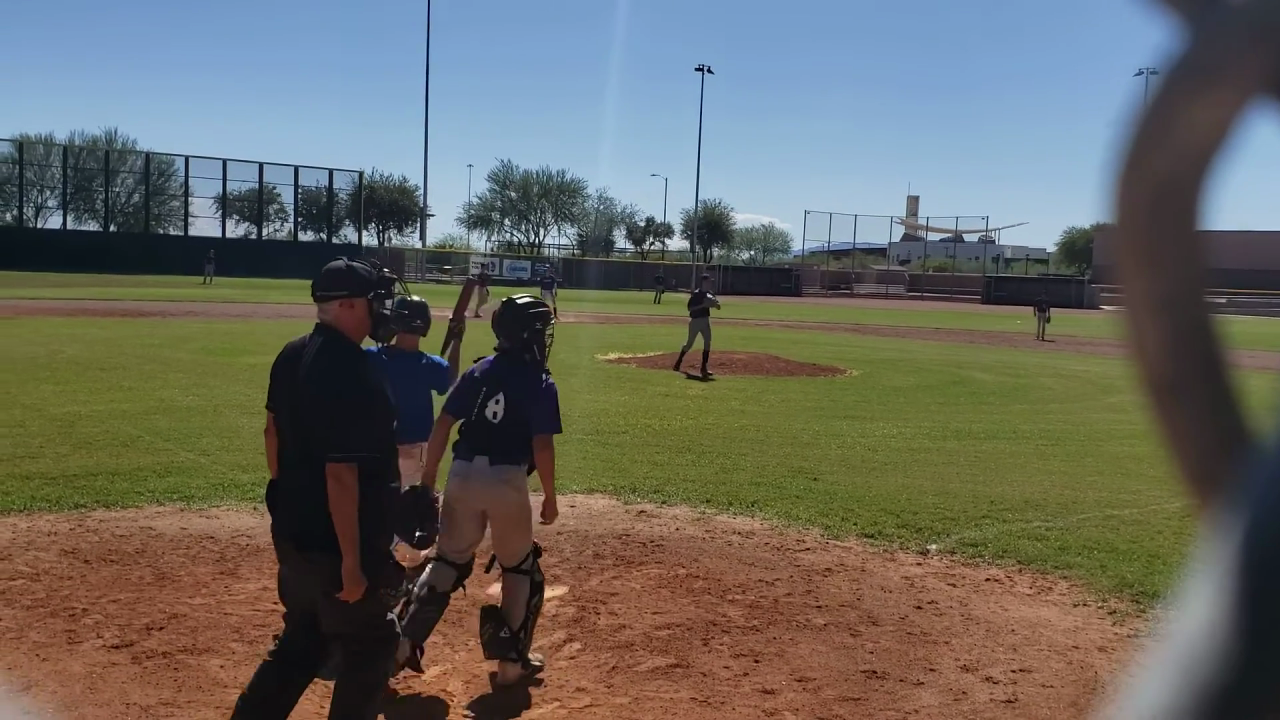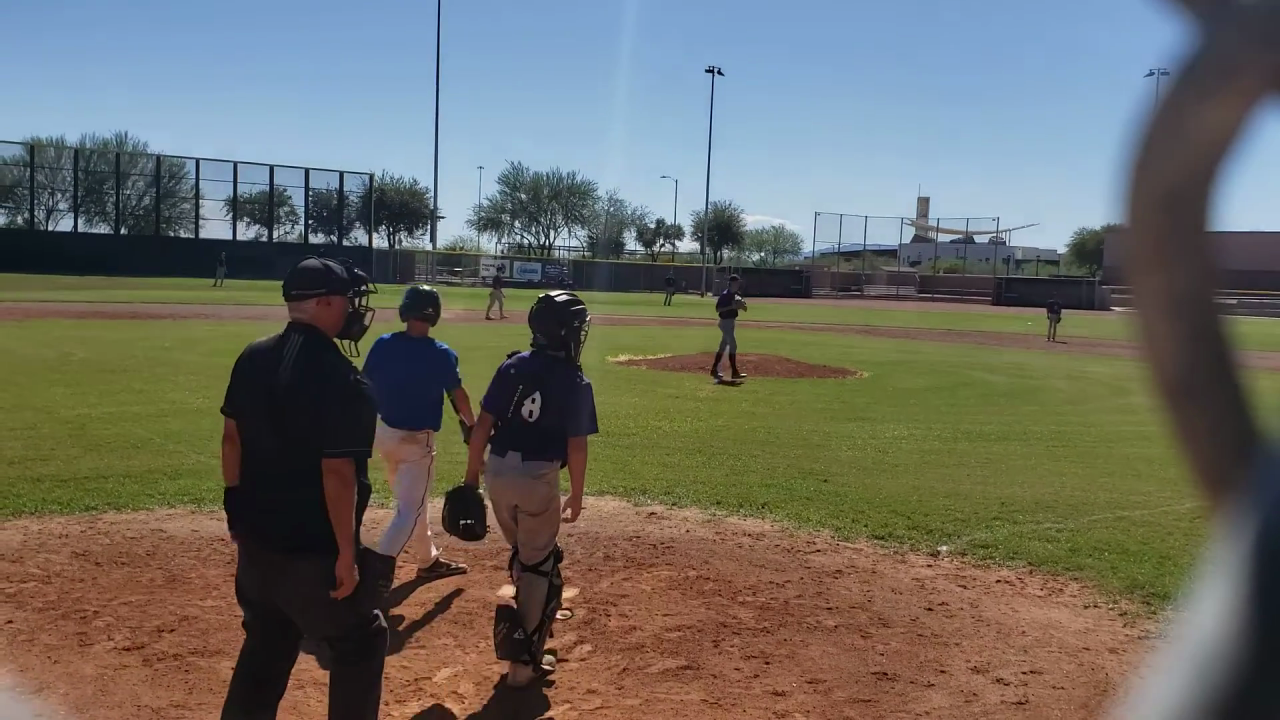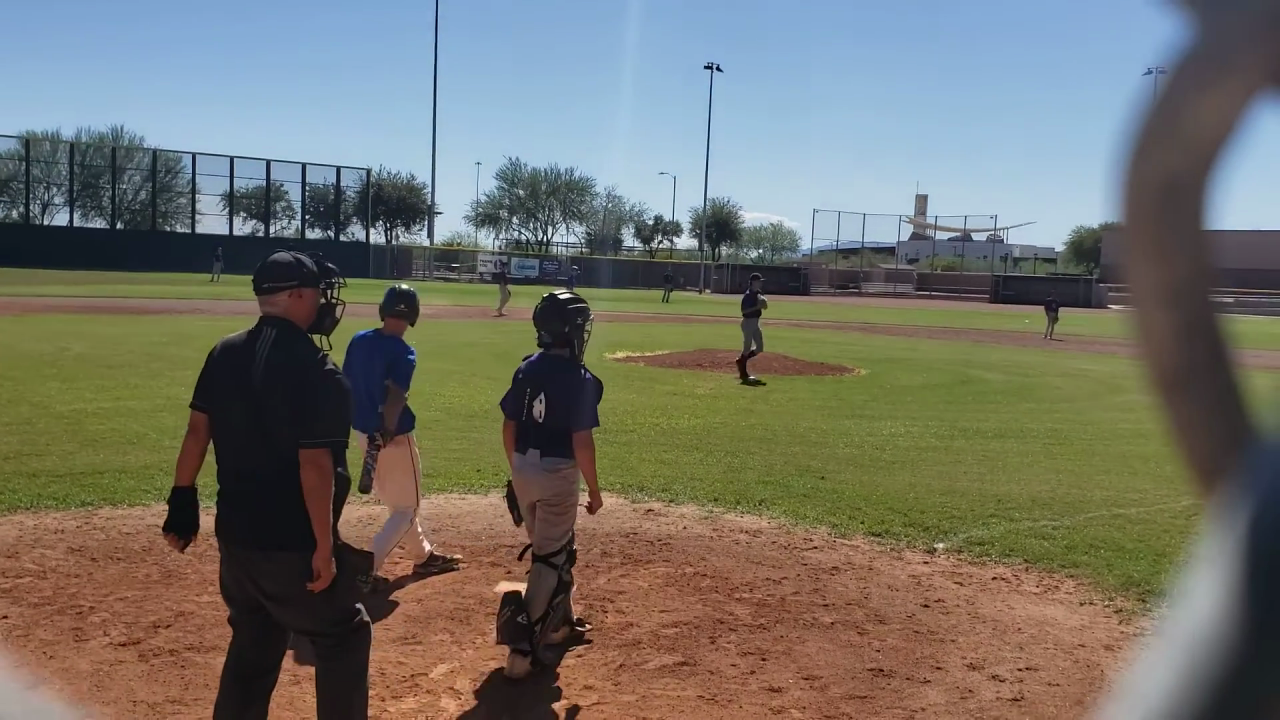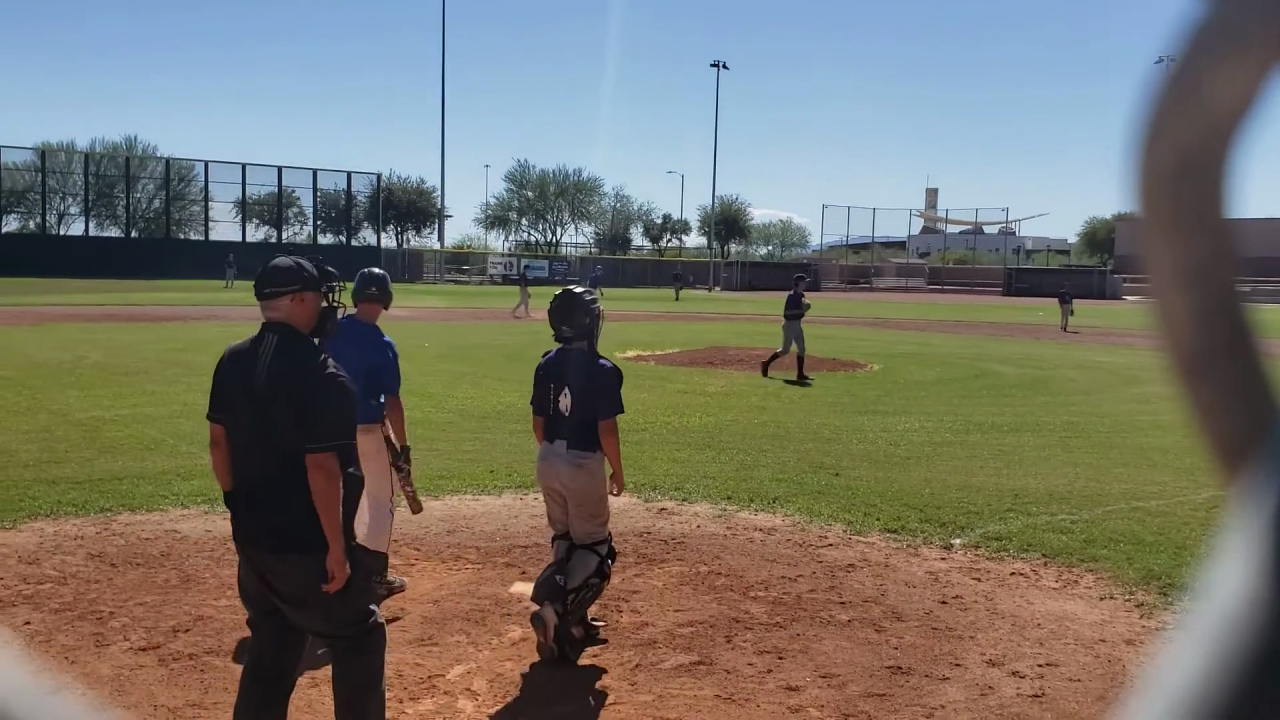
dt=0.4s
person 1, frame 1
left shoulder: (292, 356)
right shoulder: (355, 378)
left elbow: (273, 430)
right elbow: (341, 477)
right wrist: (352, 561)
left hip: (293, 532)
right hip: (335, 541)
left knee: (303, 635)
right knee: (371, 643)
person 1, frame 2
left shoulder: (252, 358)
right shoulder: (339, 379)
left elbow: (232, 438)
right elbow: (337, 473)
left wrist: (239, 501)
right wrist: (347, 554)
left hip: (257, 537)
right hip: (313, 546)
left knee: (266, 644)
right knee: (360, 643)
person 1, frame 3
left shoulder: (224, 354)
right shoulder: (315, 370)
left elbow: (197, 431)
right elbow: (314, 465)
left wrist: (182, 499)
right wrist: (323, 547)
left hip: (236, 532)
right hip: (292, 541)
left knee: (253, 641)
right knee: (342, 638)
person 1, frame 4
left shoulder: (232, 361)
right shoulder: (319, 374)
left elbow: (219, 442)
right elbow: (322, 469)
right wrist: (336, 548)
left hip: (254, 537)
right hip: (307, 544)
left knee: (271, 644)
right knee: (357, 640)
person 2, frame 1
left shoulder: (478, 372)
right shoulder: (539, 383)
left elbow: (442, 426)
right elbow: (542, 446)
left wrist: (426, 480)
right wrist: (550, 497)
left hip: (463, 475)
right hip: (506, 481)
left knee: (449, 560)
right knee: (520, 569)
left ankle: (403, 642)
right ankle: (513, 659)
person 2, frame 2
left shoulder: (512, 367)
right shoulder: (575, 382)
left elbow: (483, 424)
right elbow: (576, 447)
left wrist: (472, 474)
right wrist: (576, 495)
left hip: (498, 470)
right hip: (538, 477)
left knee: (522, 551)
right knee: (540, 565)
left ankle: (516, 637)
right ankle: (523, 659)
person 2, frame 3
left shoulder: (526, 369)
right shoulder: (580, 379)
left elbow: (508, 427)
right elbow: (582, 442)
right wrist: (594, 489)
left hip: (524, 468)
right hip: (557, 474)
left knee: (550, 546)
right knee: (550, 559)
left ankle: (558, 623)
right ankle: (522, 648)
person 2, frame 4
left shoulder: (546, 366)
right shoulder: (601, 371)
left elbow: (538, 423)
right elbow: (607, 430)
right wrist: (617, 471)
left hip: (548, 461)
right hip: (583, 464)
left knee: (564, 541)
right knee: (594, 546)
left ankle: (571, 621)
right ankle: (555, 608)
person 3, frame 1
left shoulder: (370, 357)
right shoulder: (429, 367)
right elbow: (450, 379)
right wrist: (457, 341)
right hip: (409, 452)
left ankle: (415, 558)
person 3, frame 2
left shoulder: (382, 345)
right shoulder: (440, 354)
right elbow: (457, 395)
right wrist: (470, 423)
left hip: (385, 434)
right hip: (417, 439)
left knee: (412, 501)
right knee: (409, 511)
left ankle: (428, 560)
person 3, frame 3
left shoulder: (358, 341)
right shoulder: (402, 353)
left elbow: (347, 385)
right elbow: (394, 394)
right wrist: (386, 431)
left hip: (364, 435)
right hip: (393, 438)
left knee: (398, 503)
right knee: (405, 508)
left ankle: (424, 556)
right ankle: (367, 571)
person 3, frame 4
left shoulder: (333, 330)
right shoulder: (381, 344)
right elbow: (392, 401)
right wrist: (403, 445)
right hip: (368, 429)
left knee: (361, 497)
right knee: (381, 501)
right ankle: (376, 576)
